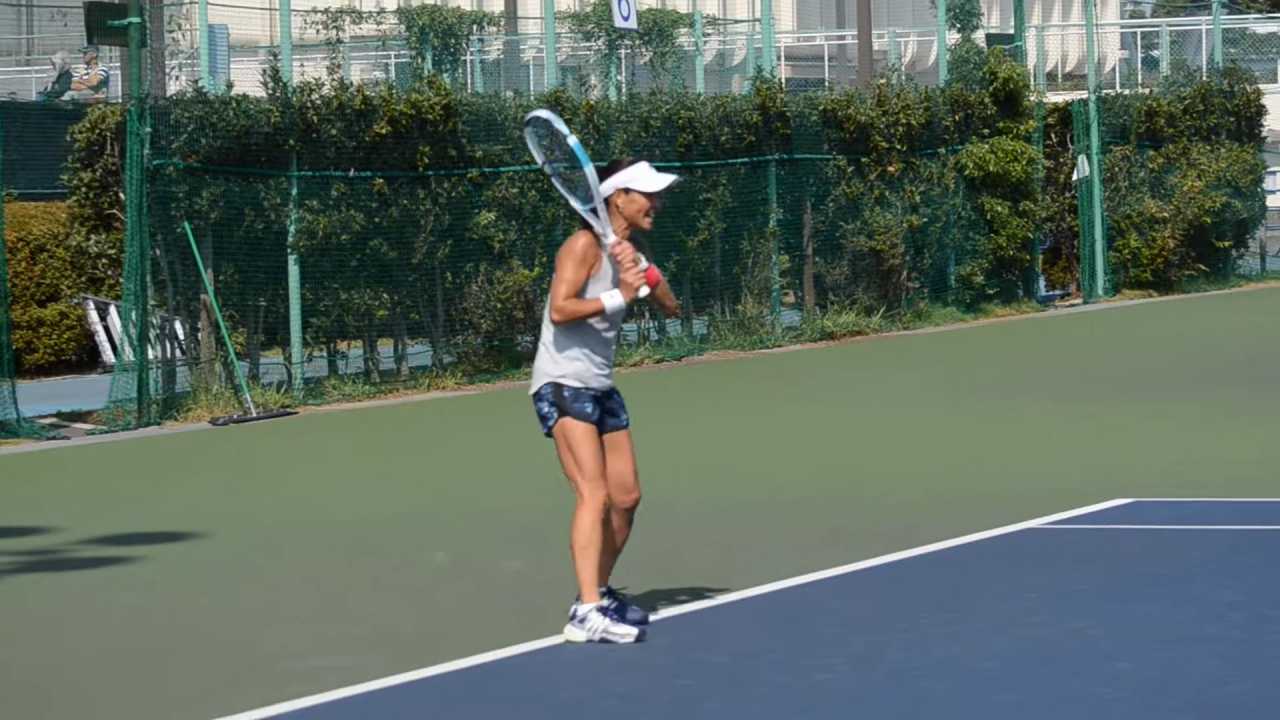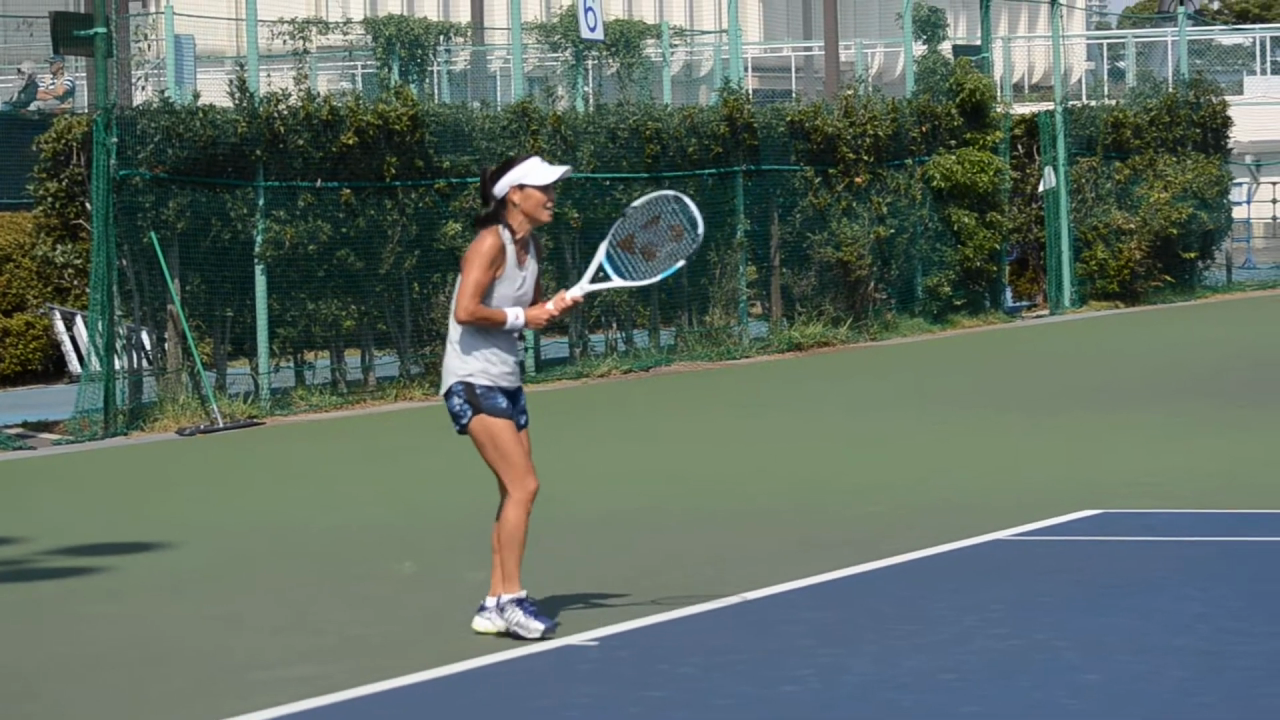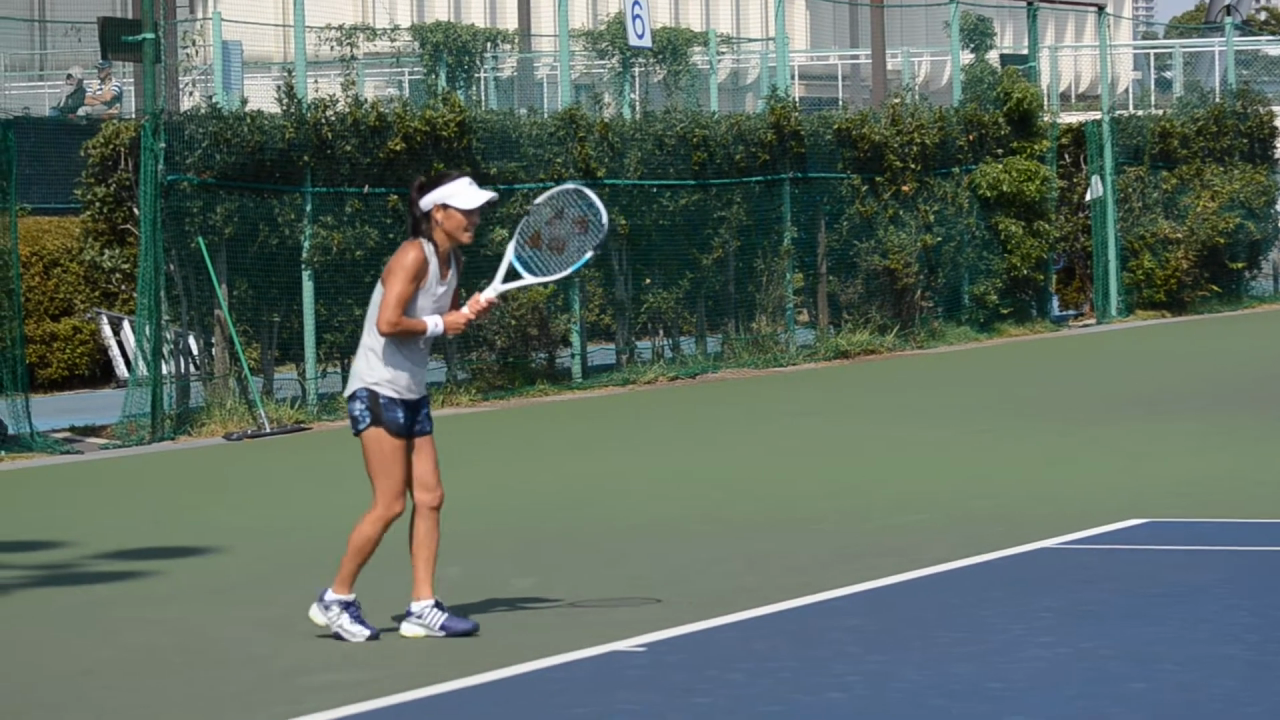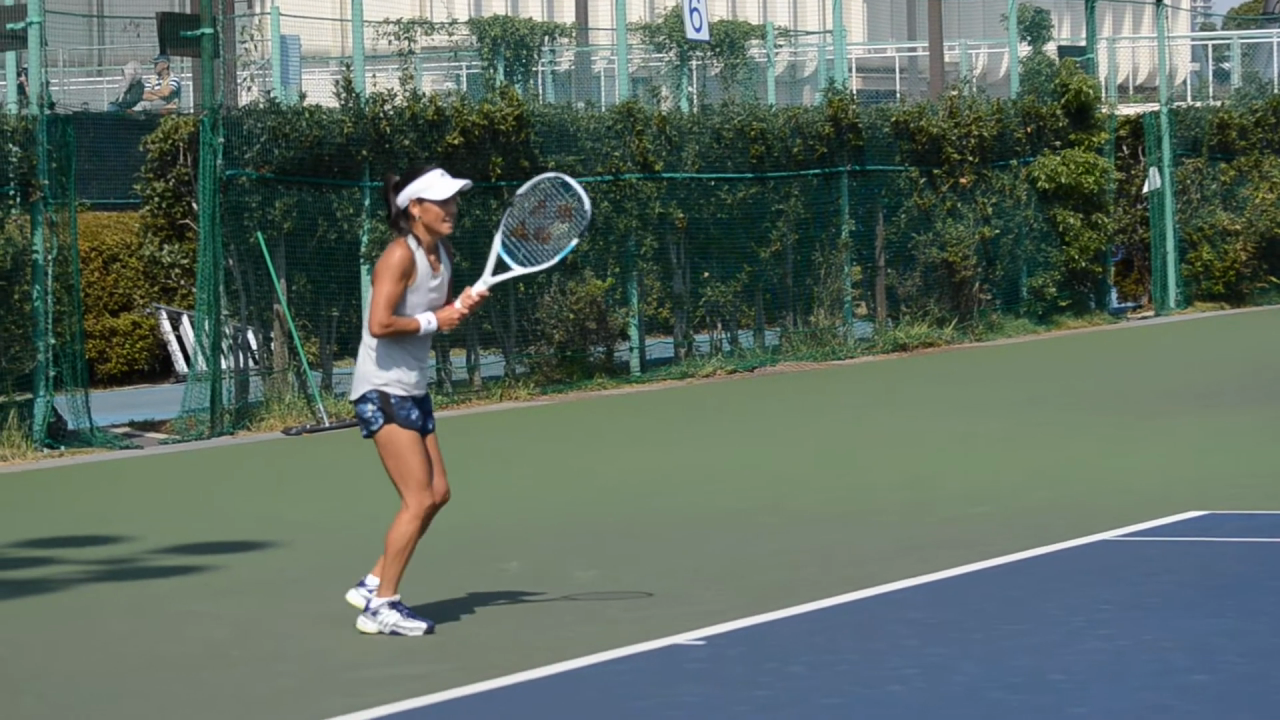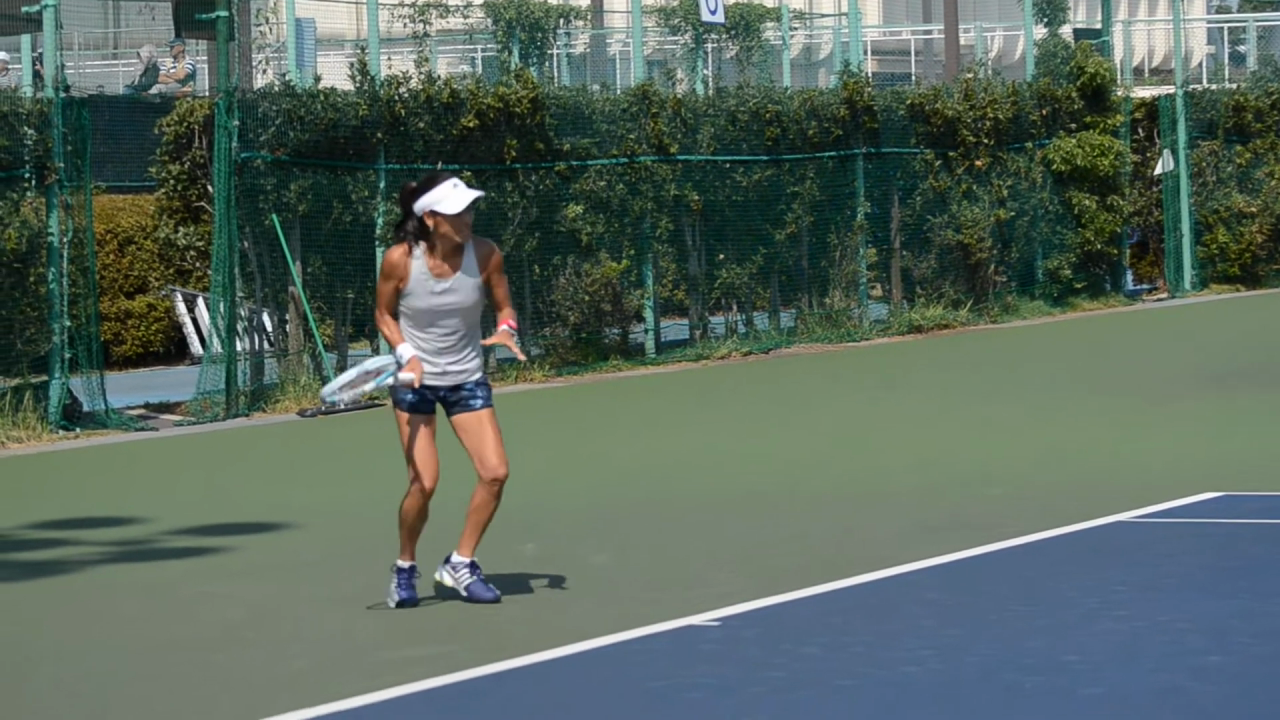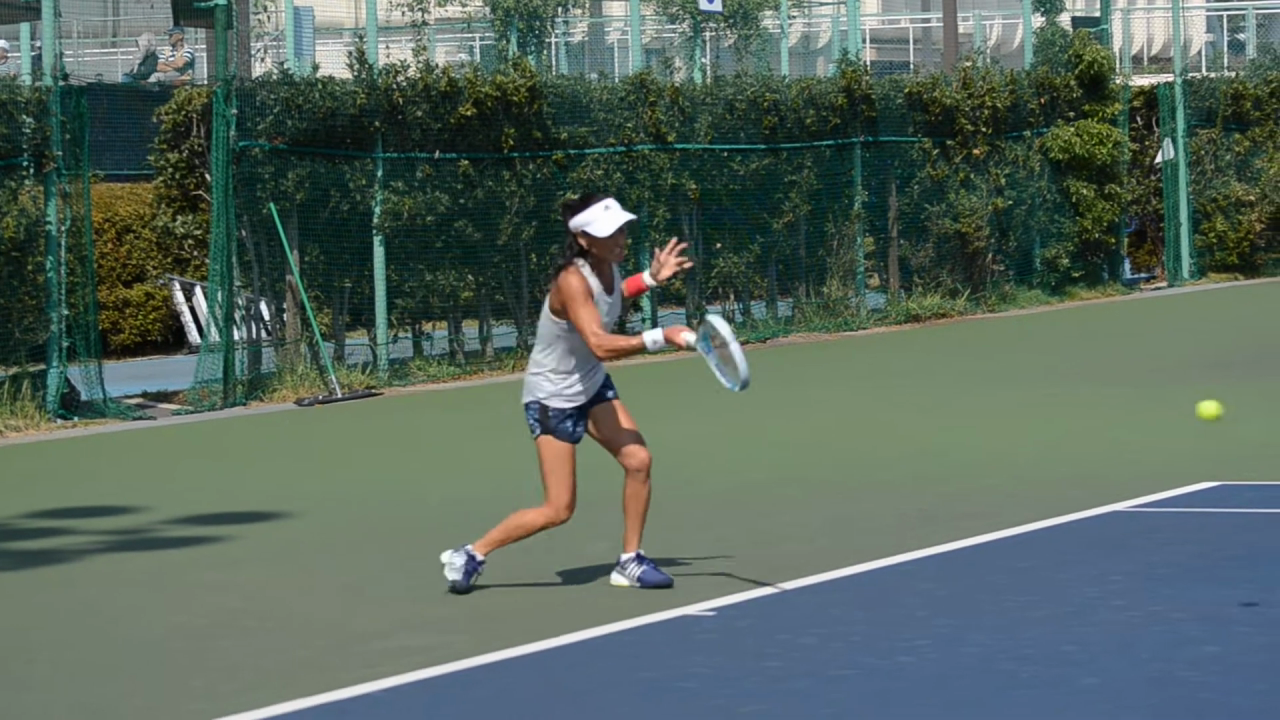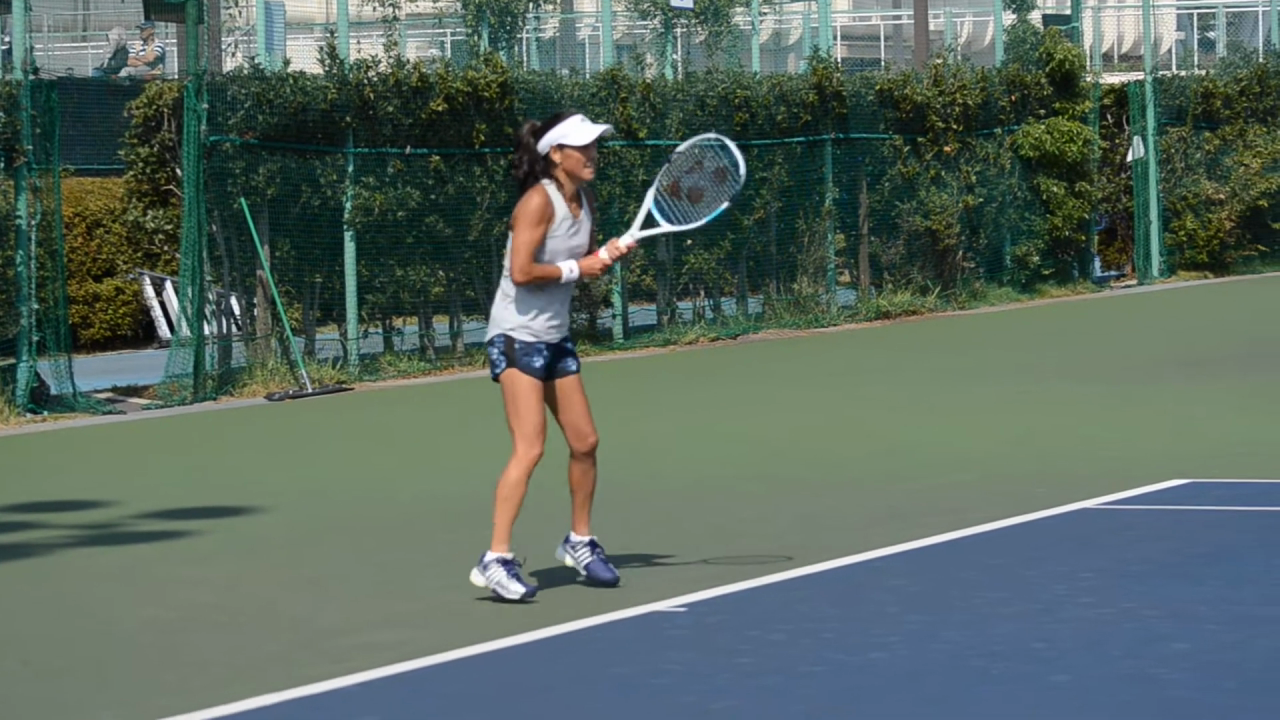
dt=0.7s
person 1, frame 1
left shoulder: (628, 248)
right shoulder: (583, 244)
left elbow: (669, 307)
right elbow: (558, 310)
left wrist: (641, 269)
right wrist: (619, 296)
left hip: (600, 386)
right hip: (562, 384)
left knee: (626, 497)
right knee: (594, 495)
left ankle: (598, 594)
right ankle: (588, 613)
person 1, frame 2
left shoulder: (528, 245)
right shoulder: (491, 241)
right elbow: (464, 311)
left wrist: (552, 307)
right wrist: (521, 317)
left hip: (502, 382)
right hip: (472, 381)
left knee: (521, 493)
right knee: (520, 488)
left ankle: (505, 605)
right ankle: (500, 601)
person 1, frame 3
left shoulder: (453, 259)
right shoulder: (414, 255)
right elbow: (387, 324)
left wrist: (469, 312)
right wrist: (440, 324)
left hip: (411, 392)
right hip: (377, 390)
left knee: (430, 498)
right knee: (390, 504)
left ankle: (424, 607)
right ankle: (336, 598)
person 1, frame 4
left shoulder: (442, 252)
right shoulder: (399, 253)
right elbow: (379, 324)
left wrist: (462, 306)
right wrist: (433, 321)
left hip: (410, 389)
right hip: (382, 389)
left knee: (430, 499)
right knee: (420, 501)
left ankle: (372, 586)
right ankle: (382, 607)
person 1, frame 5
left shoulder: (486, 253)
right shoulder: (399, 258)
left elbow: (504, 307)
right elbow: (383, 315)
left wrist: (505, 332)
right wrist: (407, 356)
left hip: (466, 376)
right hip: (415, 378)
left knee: (495, 473)
right knee: (424, 480)
left ankle: (460, 563)
right ankle: (405, 566)
person 1, frame 6
left shoulder: (607, 262)
right shoulder: (572, 281)
right elbow: (601, 346)
left wrist: (652, 277)
right wrist: (660, 337)
left hip: (592, 384)
right hip: (552, 397)
left knee: (639, 462)
right knee: (558, 510)
left ankle: (631, 560)
right ankle: (470, 554)
person 1, frame 7
left shoulder: (585, 199)
right shoulder: (537, 200)
right elbow: (521, 273)
left wrist: (607, 255)
right wrist: (578, 268)
left hip: (554, 337)
right hip: (517, 336)
left knee: (585, 443)
right knee: (530, 450)
left ankle: (579, 542)
right ankle: (495, 559)
